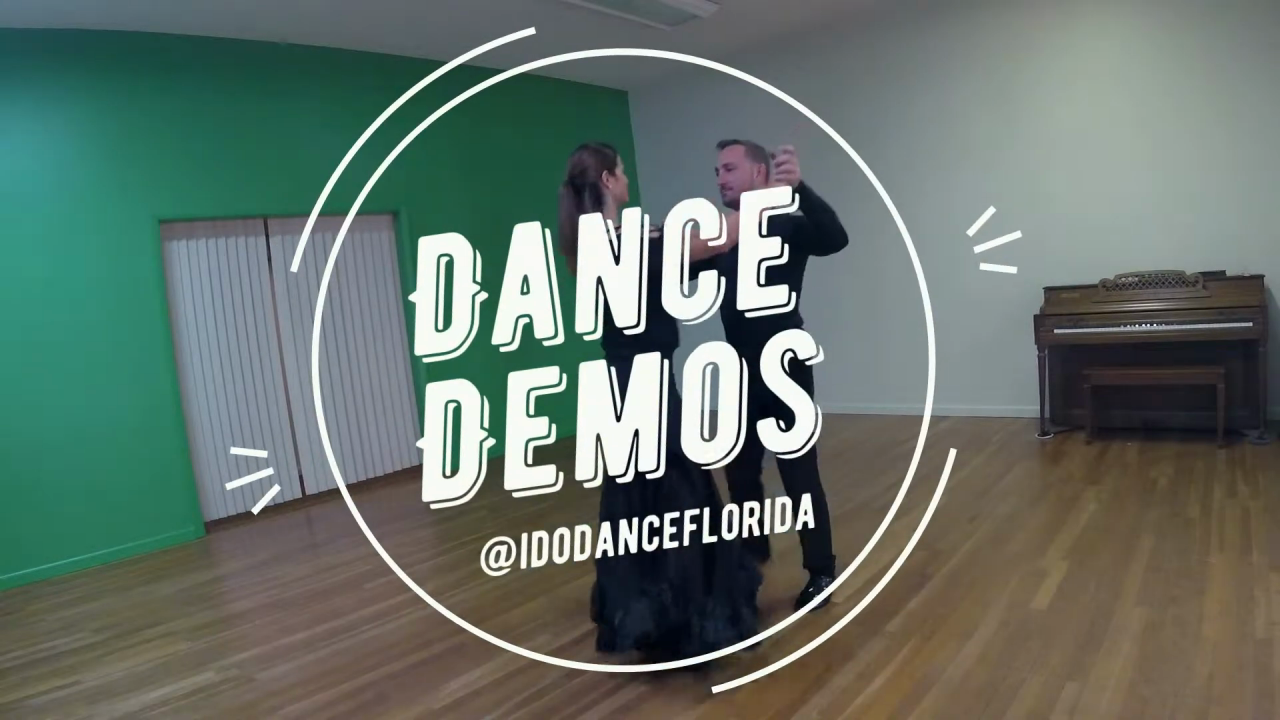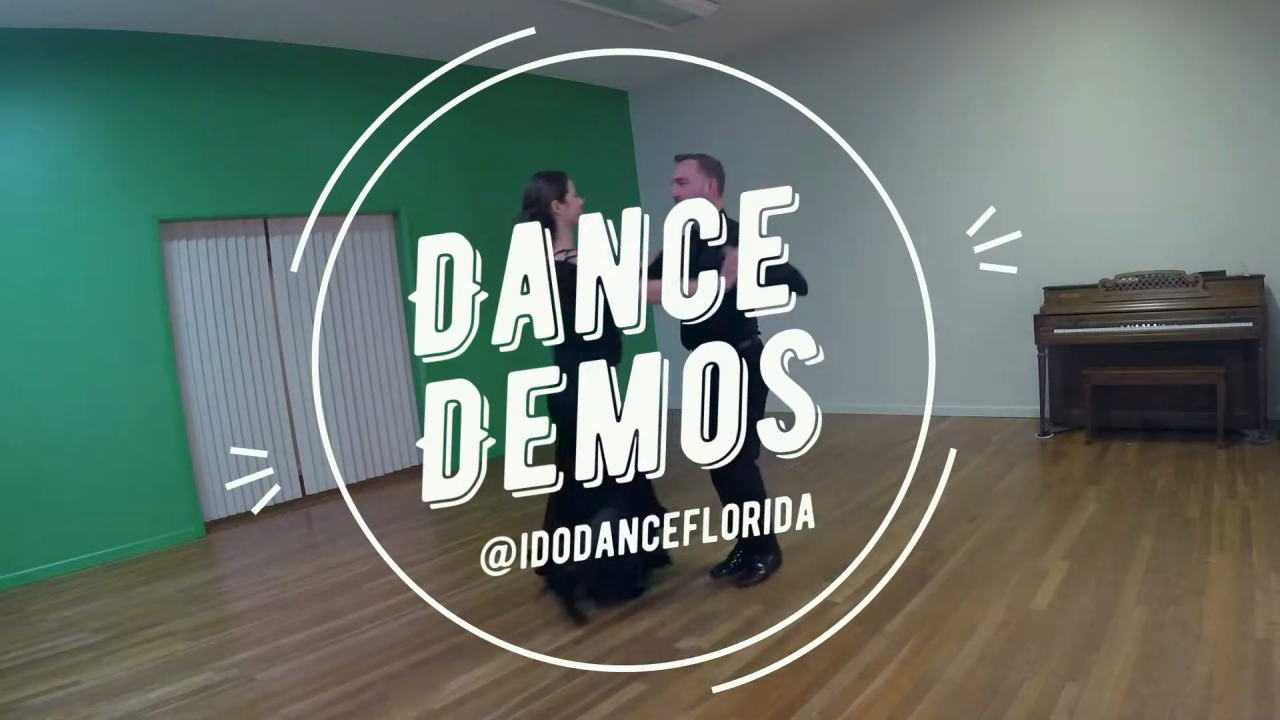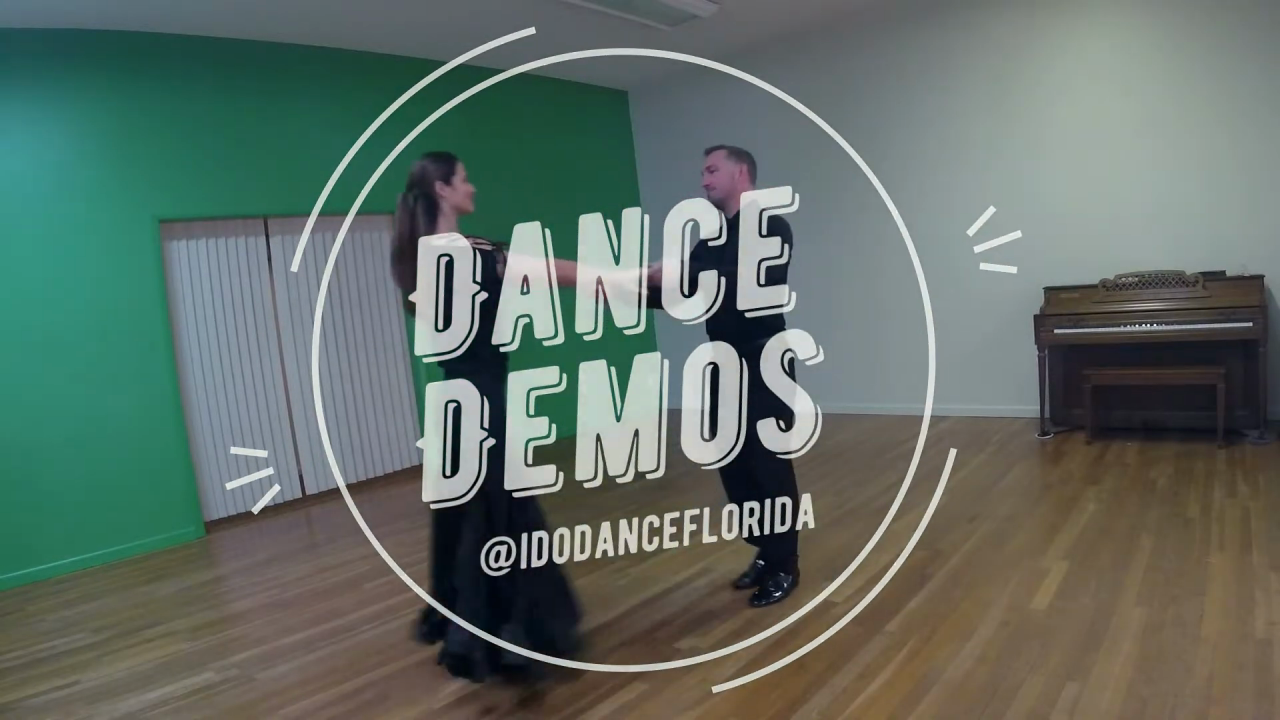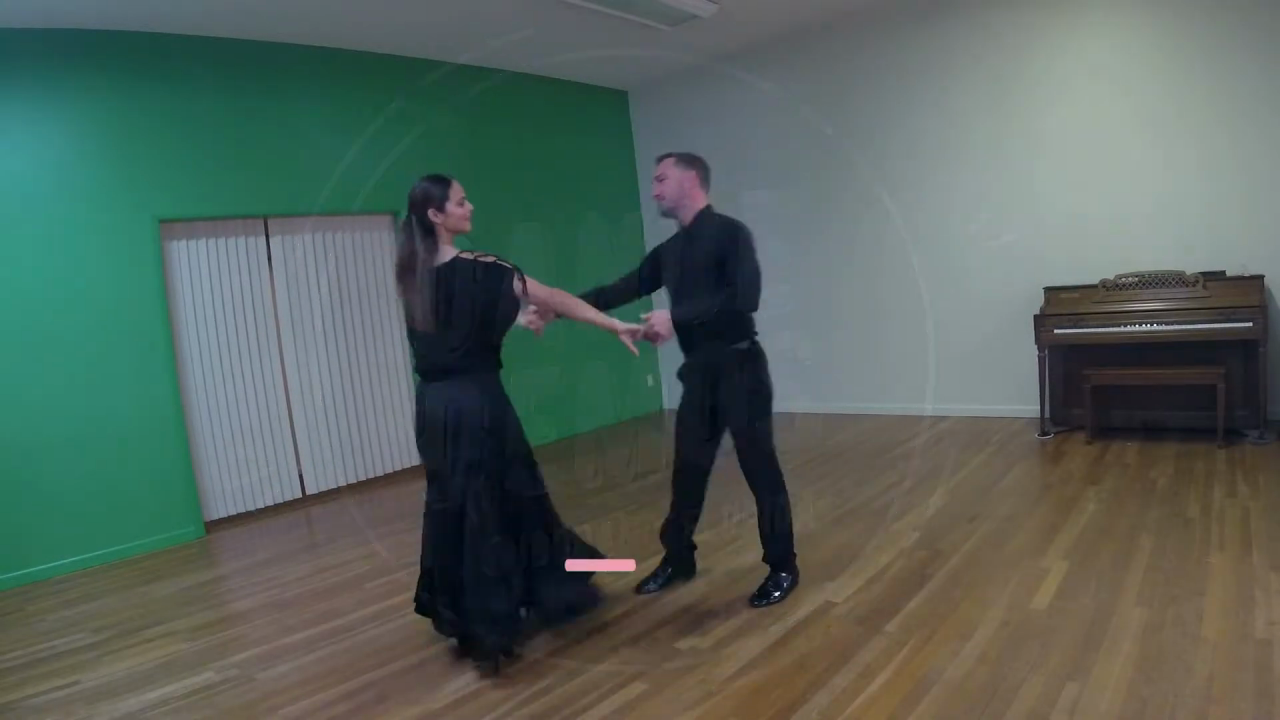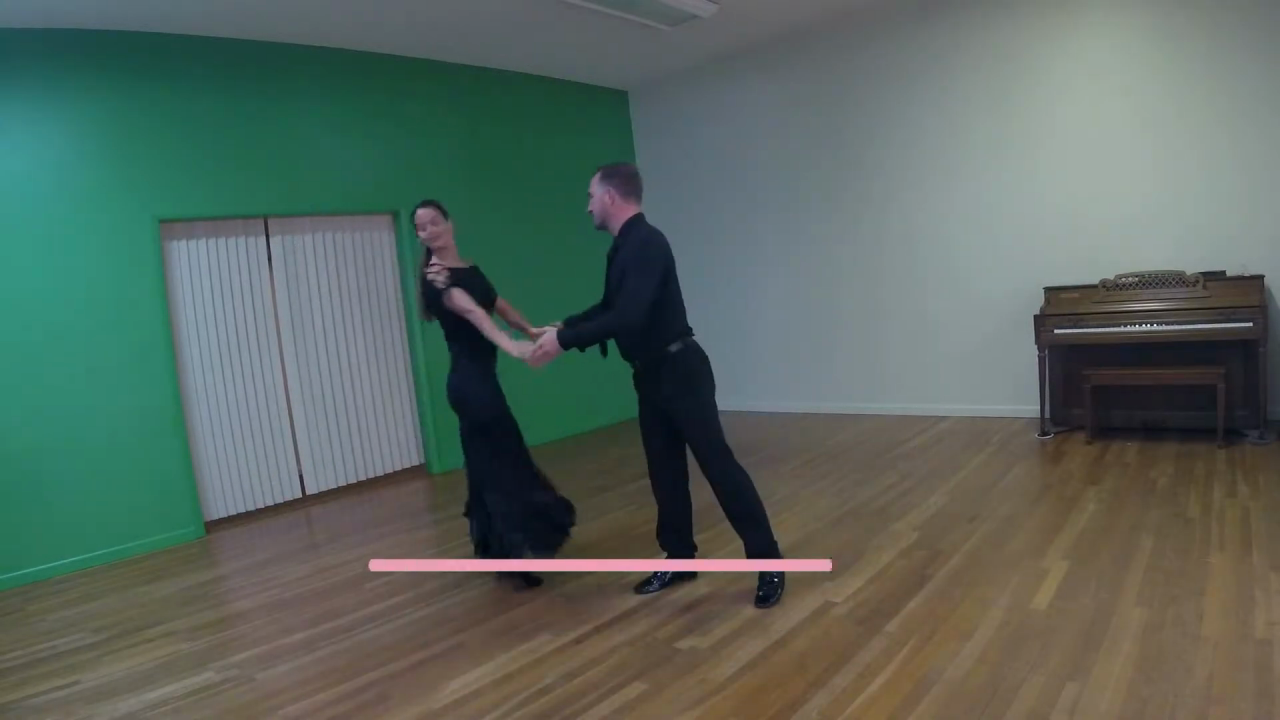
dt=0.7s
person 1, frame 1
right shoulder: (632, 246)
right elbow: (723, 238)
left hip: (617, 387)
left knee: (633, 502)
right knee: (674, 504)
left ankle: (639, 614)
right ankle: (669, 632)
person 1, frame 2
left shoulder: (556, 263)
right shoulder: (574, 268)
left hip: (573, 387)
left knee: (586, 483)
right knee: (615, 486)
left ankle: (575, 573)
right ankle: (576, 578)
person 1, frame 3
left shoulder: (425, 254)
right shoulder: (466, 251)
right elbow: (551, 272)
right hip: (479, 399)
left knee: (468, 516)
right knee: (489, 519)
left ankle: (468, 631)
right ankle: (486, 641)
person 1, frame 4
left shoulder: (415, 273)
right shoulder: (476, 269)
right elbow: (551, 298)
left wrist: (515, 317)
right wrist: (616, 325)
left hip: (432, 408)
right hip: (477, 403)
left knee: (452, 511)
right knee: (504, 504)
left ankle: (464, 622)
person 1, frame 5
left shoulder: (469, 269)
right shoulder: (435, 275)
left elbow: (501, 307)
right elbow: (469, 311)
left wrist: (532, 332)
right wrist: (509, 343)
left hip: (478, 376)
right hip: (471, 380)
left knee: (492, 461)
right knee: (503, 461)
left ankle: (495, 542)
right ankle: (511, 551)
person 2, frame 1
left shoulder: (788, 227)
left elbow: (835, 238)
left wrist: (799, 187)
left hip: (785, 365)
right hip: (742, 367)
left knee: (797, 470)
right knee: (738, 464)
left ankle: (821, 570)
right ankle: (754, 542)
person 2, frame 2
left shoulder: (739, 239)
left elbow: (797, 285)
right elbow: (644, 287)
left hip: (741, 363)
left knee: (737, 458)
right knee: (719, 461)
left ankle: (765, 547)
right ankle: (747, 543)
person 2, frame 3
left shoulder: (771, 228)
right shoulder: (710, 241)
left elbow: (754, 278)
left wrist: (685, 272)
left hip: (765, 364)
left knee: (770, 467)
right knee: (732, 465)
left ankle: (784, 565)
right ankle: (767, 552)
person 2, frame 4
left shoulder: (729, 234)
right shoulder: (669, 251)
left elbow: (745, 298)
right elbow: (624, 289)
left wrist: (676, 317)
left hip: (741, 369)
right hip: (699, 372)
left knee: (759, 468)
right knee: (687, 469)
left ankle: (782, 567)
right ankle: (678, 557)
person 2, frame 5
left shoulder: (646, 243)
right shoulder: (623, 248)
left elbow: (630, 316)
right elbow: (609, 309)
left wrist: (564, 339)
right wrist: (564, 325)
left hip: (680, 370)
right hip: (651, 375)
left knee: (717, 462)
right knee: (664, 470)
left ankle: (767, 562)
right ankle: (680, 558)
